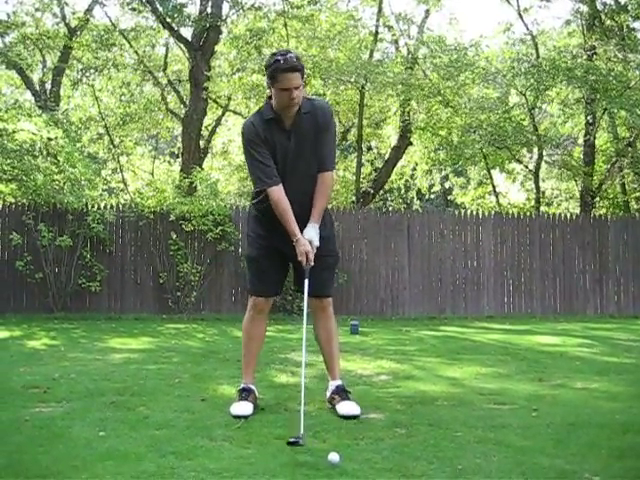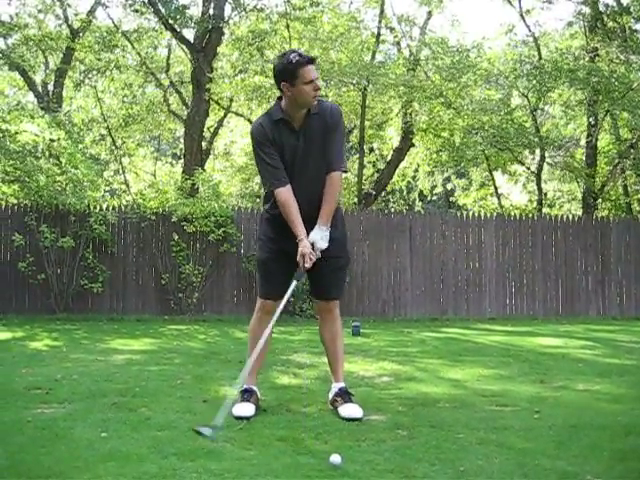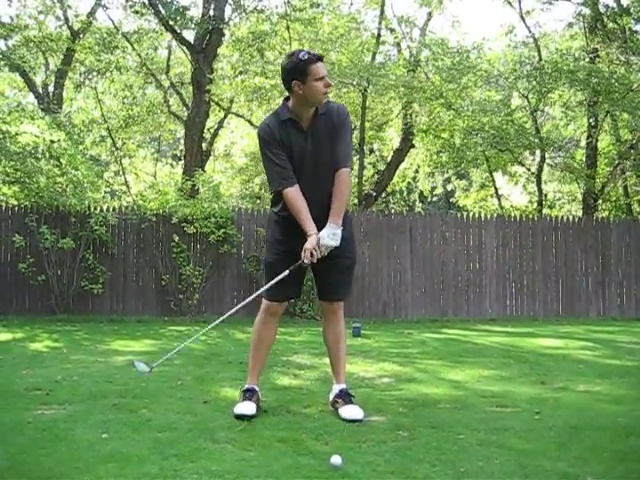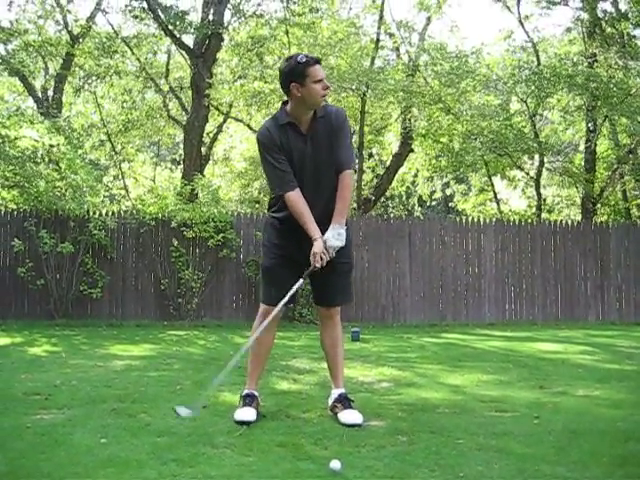
dt=0.2s
person 1, frame 1
left shoulder: (321, 113)
right shoulder: (254, 128)
left elbow: (326, 173)
right elbow: (272, 187)
left wrist: (312, 228)
right wrist: (296, 238)
left hip: (315, 223)
right hip: (269, 226)
left knee: (322, 304)
right knee: (258, 304)
left ankle: (336, 386)
right ankle: (247, 387)
person 1, frame 2
left shoulder: (330, 115)
right shoulder: (263, 129)
left elbow: (335, 173)
right elbow: (280, 188)
left wrist: (321, 230)
right wrist: (301, 237)
left hip: (326, 226)
right hip: (279, 227)
left knee: (329, 306)
right knee: (266, 305)
left ankle: (339, 388)
right ankle: (250, 388)
person 1, frame 3
left shoulder: (337, 115)
right shoulder: (271, 129)
left elbow: (343, 171)
right elbow: (288, 187)
left wrist: (333, 227)
right wrist: (310, 234)
left hip: (333, 228)
right hip: (287, 228)
left knee: (333, 307)
right knee: (272, 306)
left ankle: (340, 389)
right ankle: (251, 388)
person 1, frame 4
left shoulder: (335, 119)
right shoulder: (270, 134)
left elbow: (346, 173)
right elbow: (289, 192)
left wrist: (335, 229)
right wrist: (314, 238)
left hip: (332, 232)
right hip: (285, 232)
left knee: (331, 312)
right knee: (269, 310)
left ankle: (338, 394)
right ankle: (250, 393)
